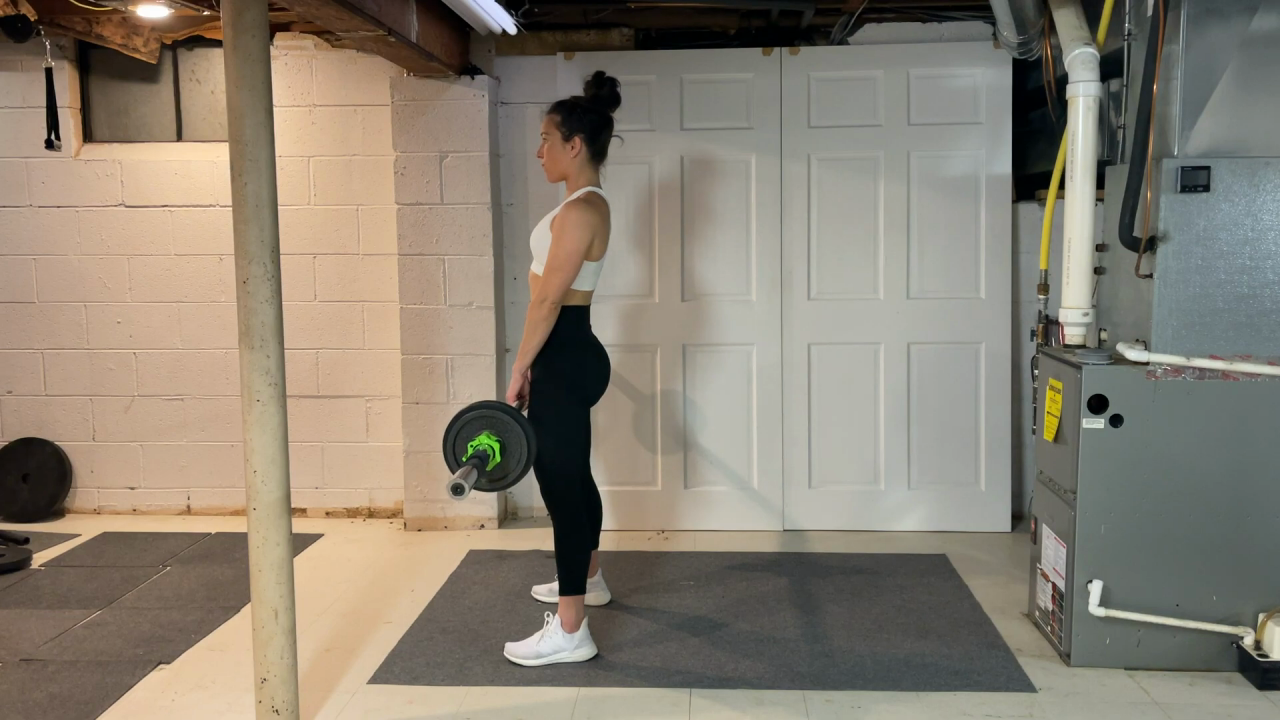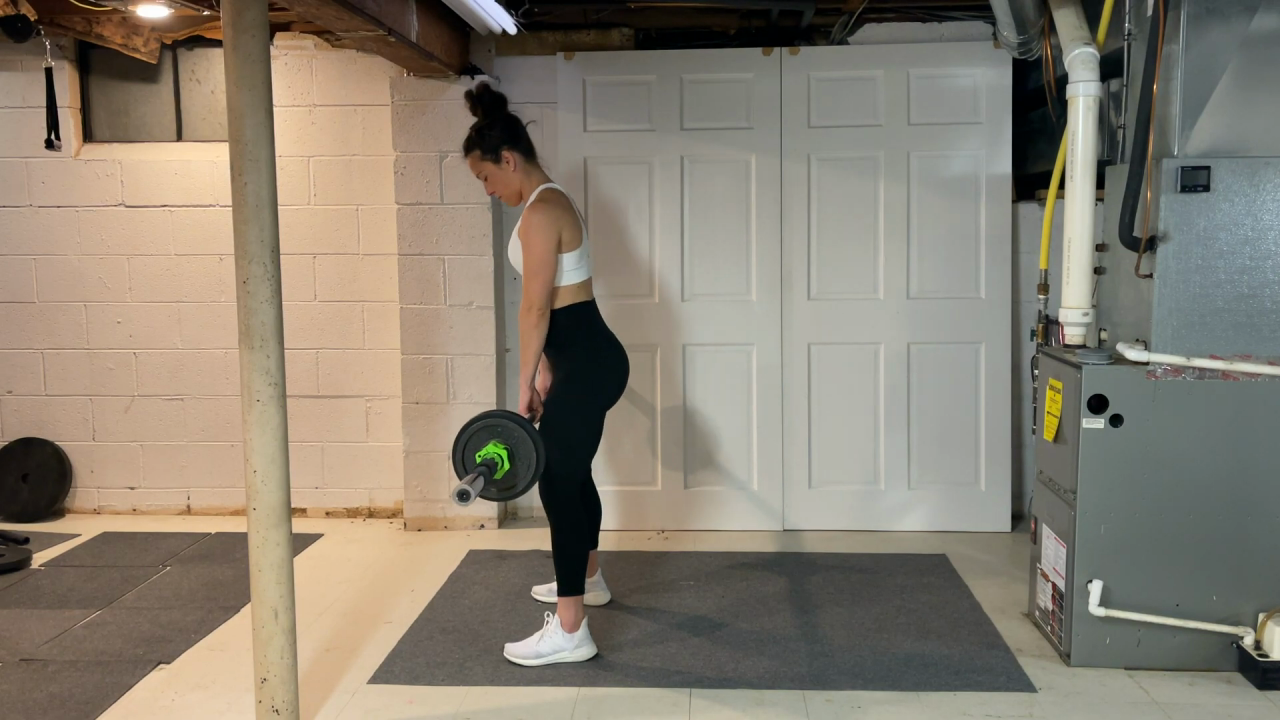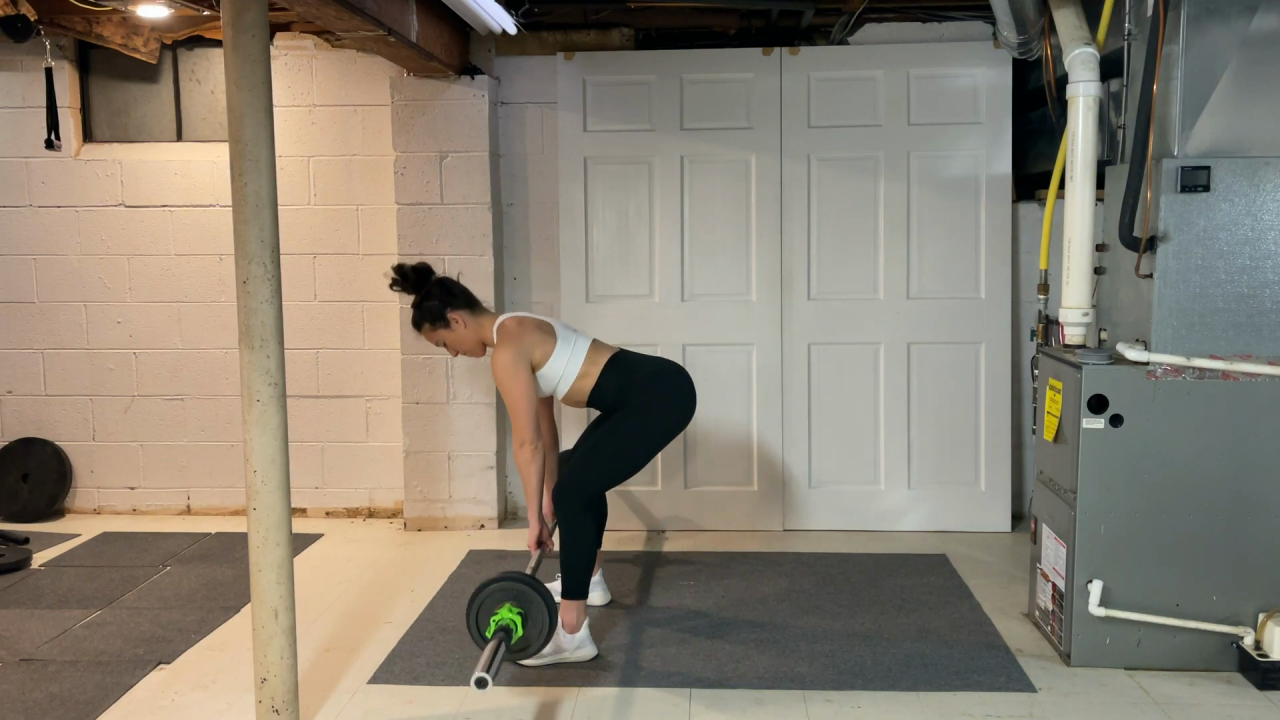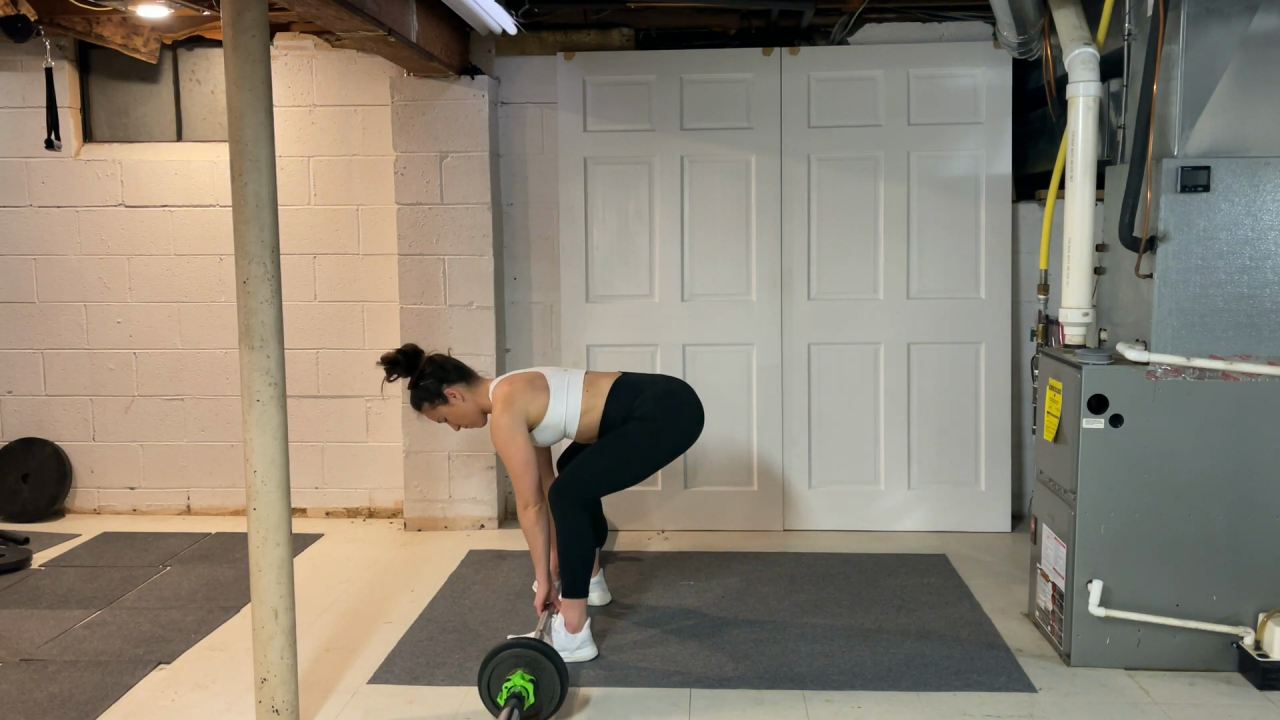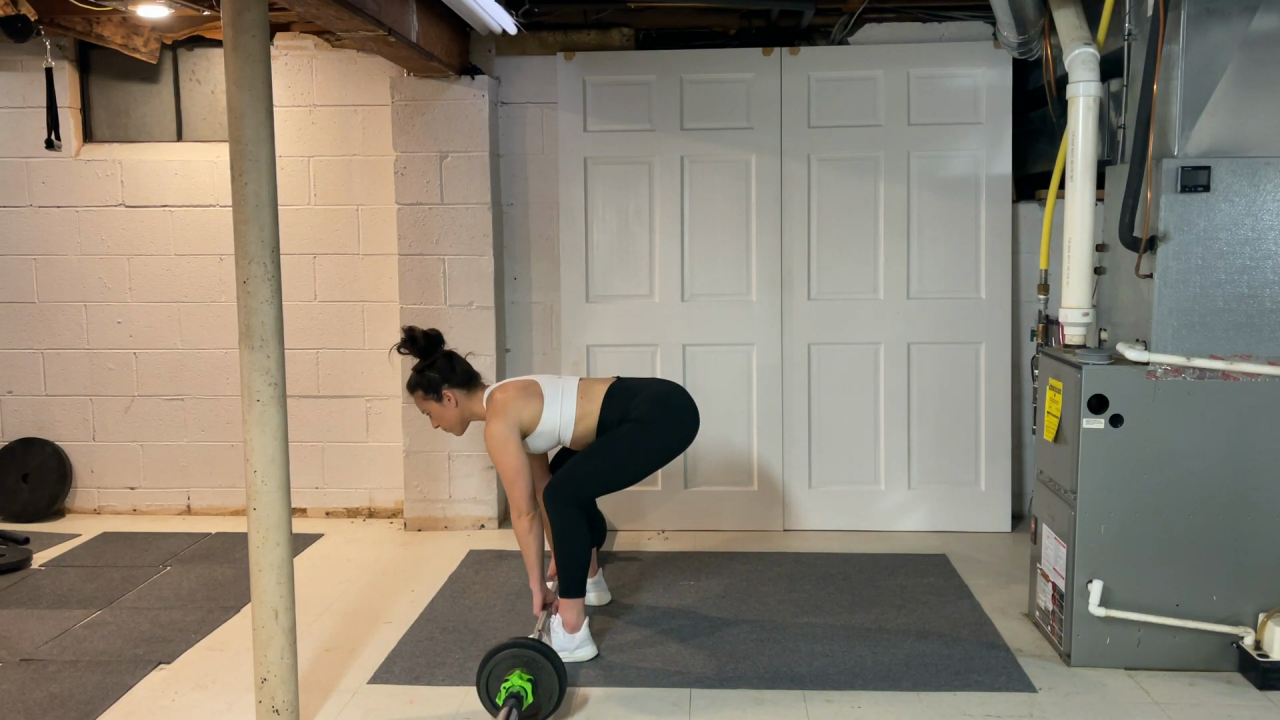
dt=1s
person 1, frame 1
left shoulder: (580, 210)
right shoulder: (585, 204)
left elbow: (548, 300)
left wrist: (519, 372)
right wrist: (535, 365)
left hip: (564, 362)
right hip: (570, 356)
left knee: (561, 486)
right knee: (573, 477)
left ankle: (570, 632)
right ankle: (588, 579)
person 1, frame 2
left shoulder: (540, 212)
right shoulder: (550, 204)
left elbow: (535, 308)
left wrist: (525, 385)
right wrist: (547, 373)
left hip: (587, 363)
right hip: (588, 357)
left knee: (557, 482)
right knee: (571, 473)
left ankle: (569, 632)
right ankle: (587, 579)
person 1, frame 3
left shoulder: (506, 348)
right shoulder: (516, 332)
left elbow: (527, 443)
right elbow: (543, 424)
left wrist: (534, 516)
right wrist: (550, 489)
left hip: (660, 398)
right hip: (657, 388)
left knee: (573, 492)
right knee: (582, 472)
left ankle: (572, 634)
right ankle: (590, 580)
person 1, frame 4
left shoulder: (505, 410)
right shoulder: (514, 395)
left elbow: (530, 503)
right elbow: (544, 480)
left wrist: (543, 578)
right wrist: (557, 553)
left hip: (667, 414)
right hip: (658, 402)
left knee: (569, 493)
right knee: (575, 472)
left ankle: (574, 635)
right ankle: (590, 579)
person 1, frame 5
left shoulder: (499, 420)
right shoulder: (509, 403)
left elbow: (524, 512)
right elbow: (541, 485)
left wrist: (538, 585)
right wrist: (559, 557)
left hip: (665, 416)
right hip: (654, 405)
left knee: (564, 493)
right knee: (566, 476)
left ankle: (572, 635)
right ankle: (590, 580)
